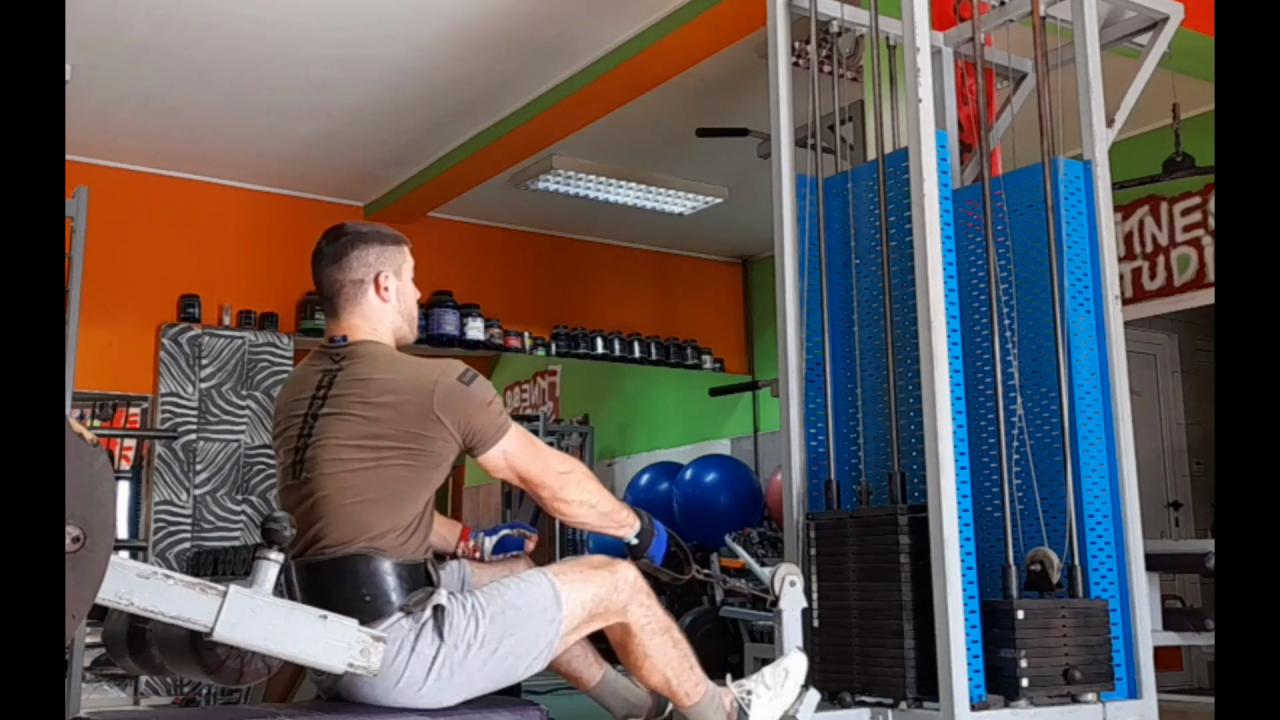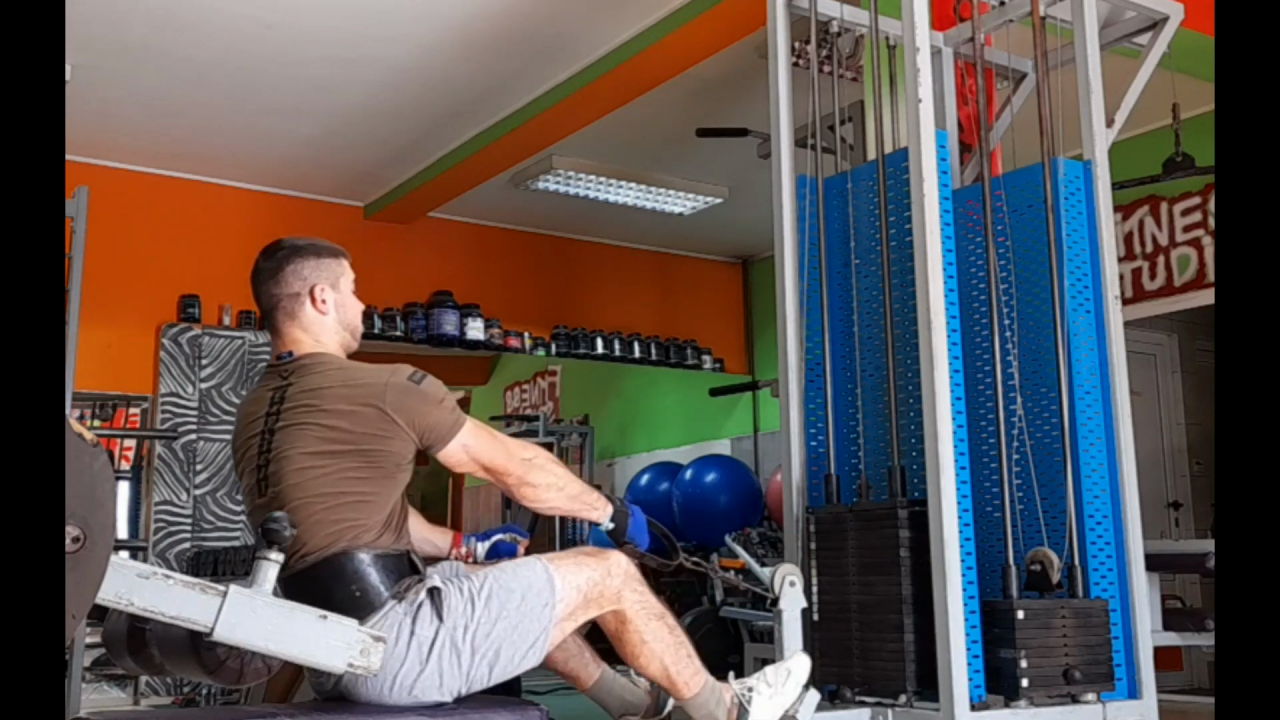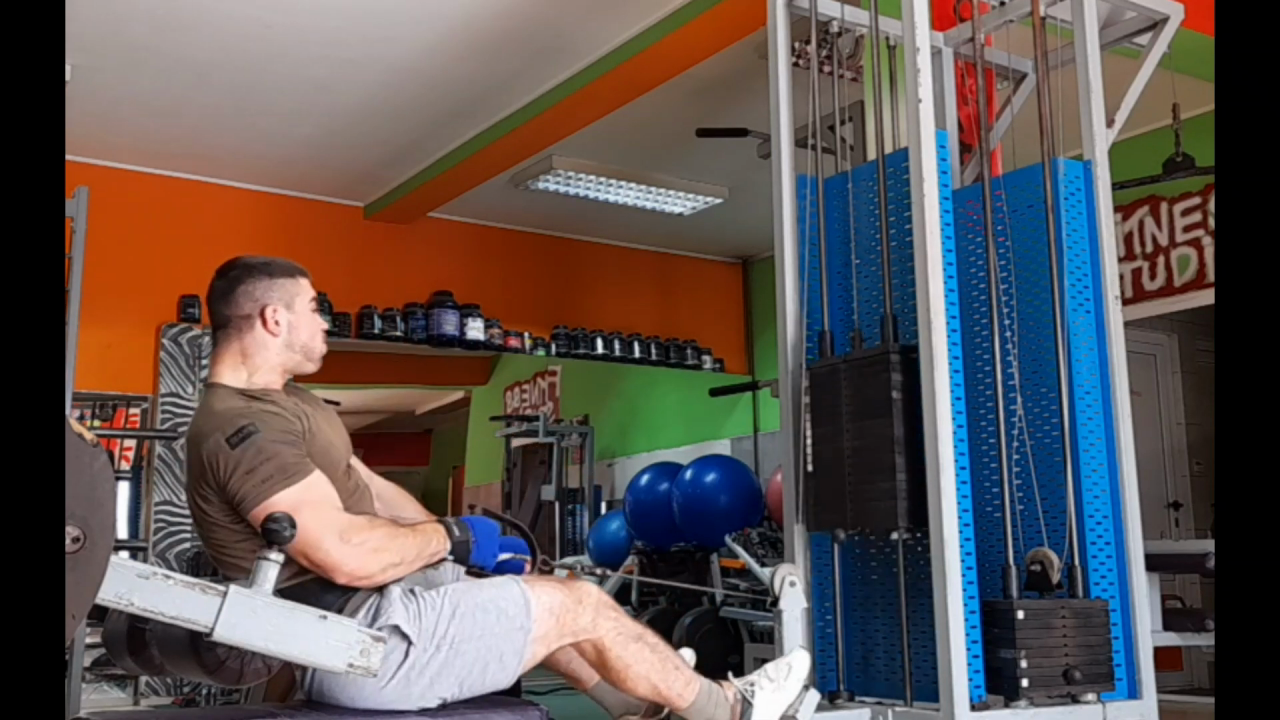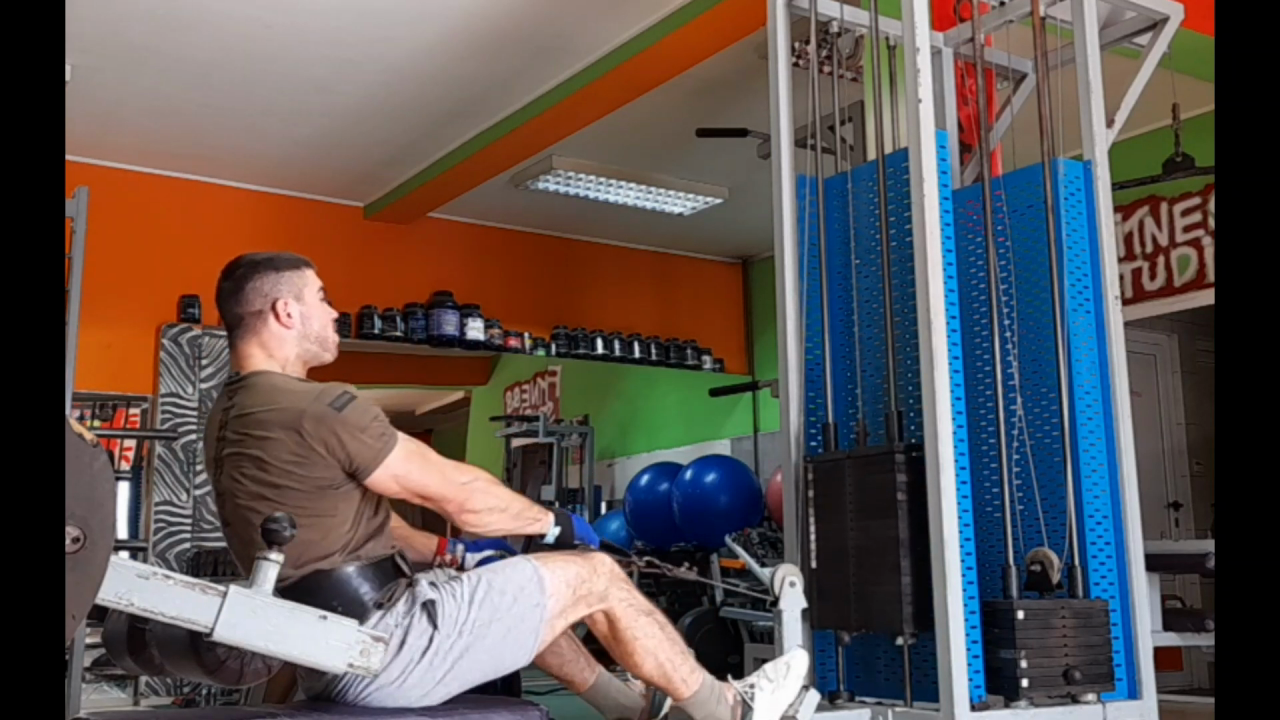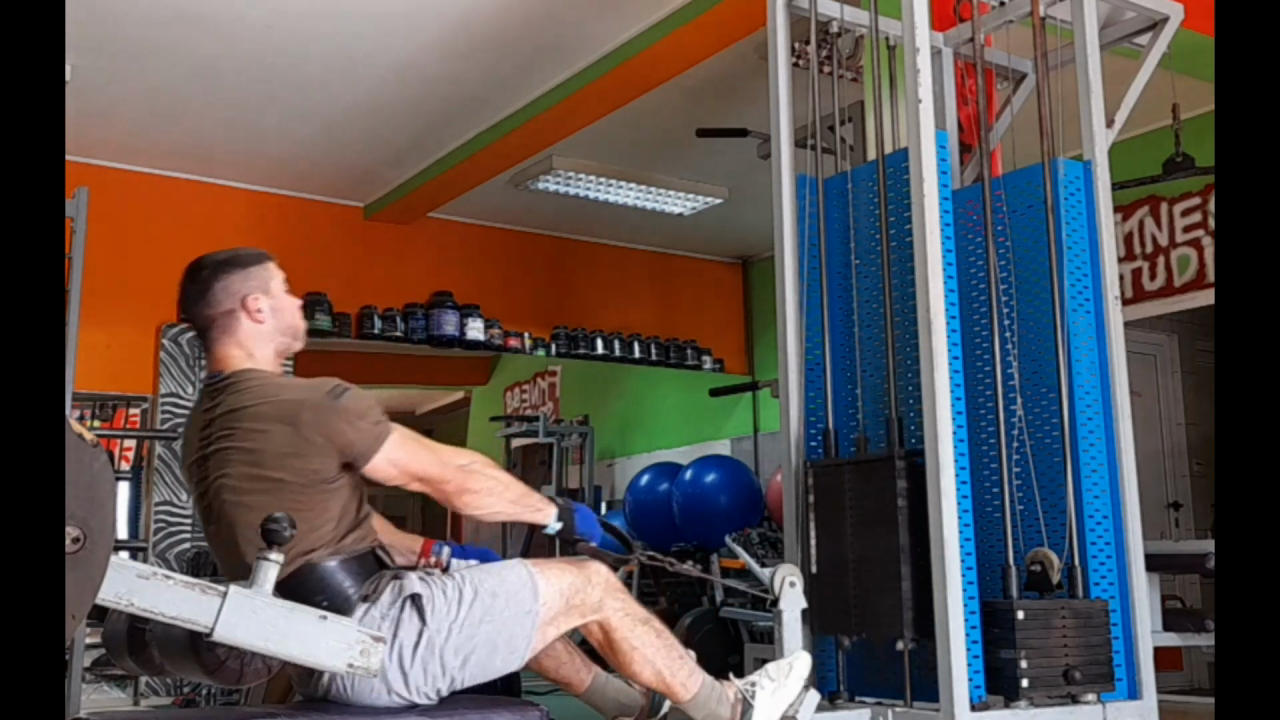
dt=0.7s
person 1, frame 1
left shoulder: (299, 390)
right shoulder: (438, 384)
right elbow: (552, 479)
left wrist: (469, 543)
right wrist: (637, 527)
right hip: (394, 649)
left knee: (512, 574)
right knee: (613, 583)
person 1, frame 2
left shoulder: (255, 414)
right shoulder: (384, 389)
right elbow: (516, 467)
left wrist: (460, 546)
right wrist: (613, 512)
right hip: (391, 639)
left knee: (513, 579)
right knee: (608, 575)
person 1, frame 3
left shoulder: (285, 407)
right shoulder: (241, 430)
left elbow: (369, 493)
right elbow: (350, 555)
left wrist: (455, 538)
right wrist: (454, 536)
left hip: (351, 624)
left knee: (516, 581)
right knee: (580, 605)
person 1, frame 4
left shoulder: (231, 418)
right shoulder: (319, 409)
right elbow: (456, 493)
left wrist: (450, 553)
right wrist: (554, 523)
right hip: (381, 650)
left knee: (511, 586)
right knee: (594, 575)
person 1, frame 5
left shoulder: (207, 425)
right shoulder: (309, 404)
right elbow: (455, 477)
right wrist: (558, 513)
left knee: (499, 592)
right knee: (590, 586)
